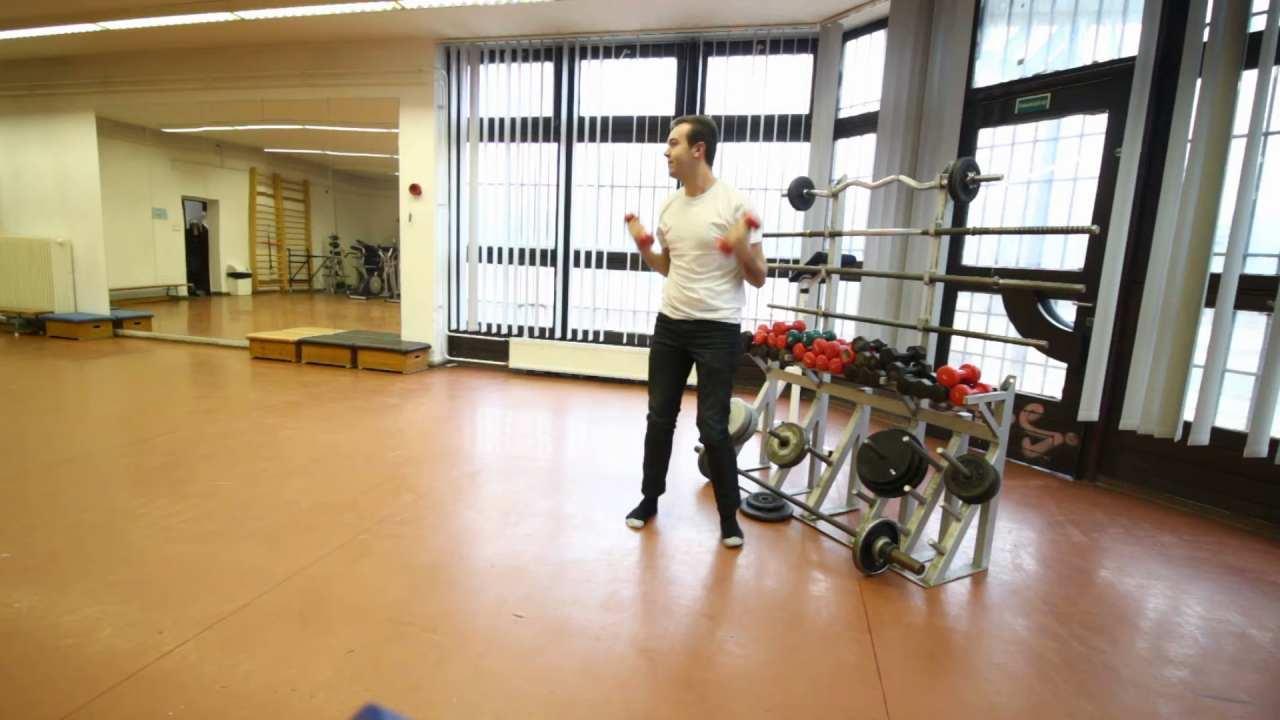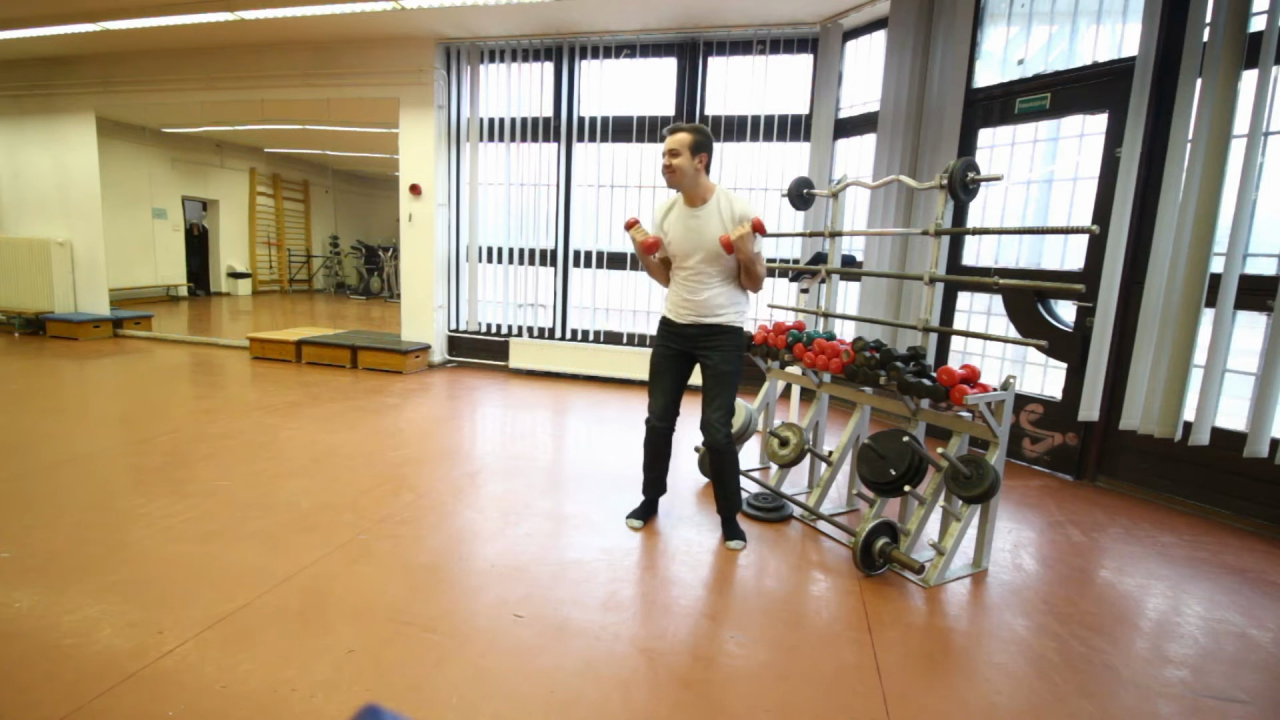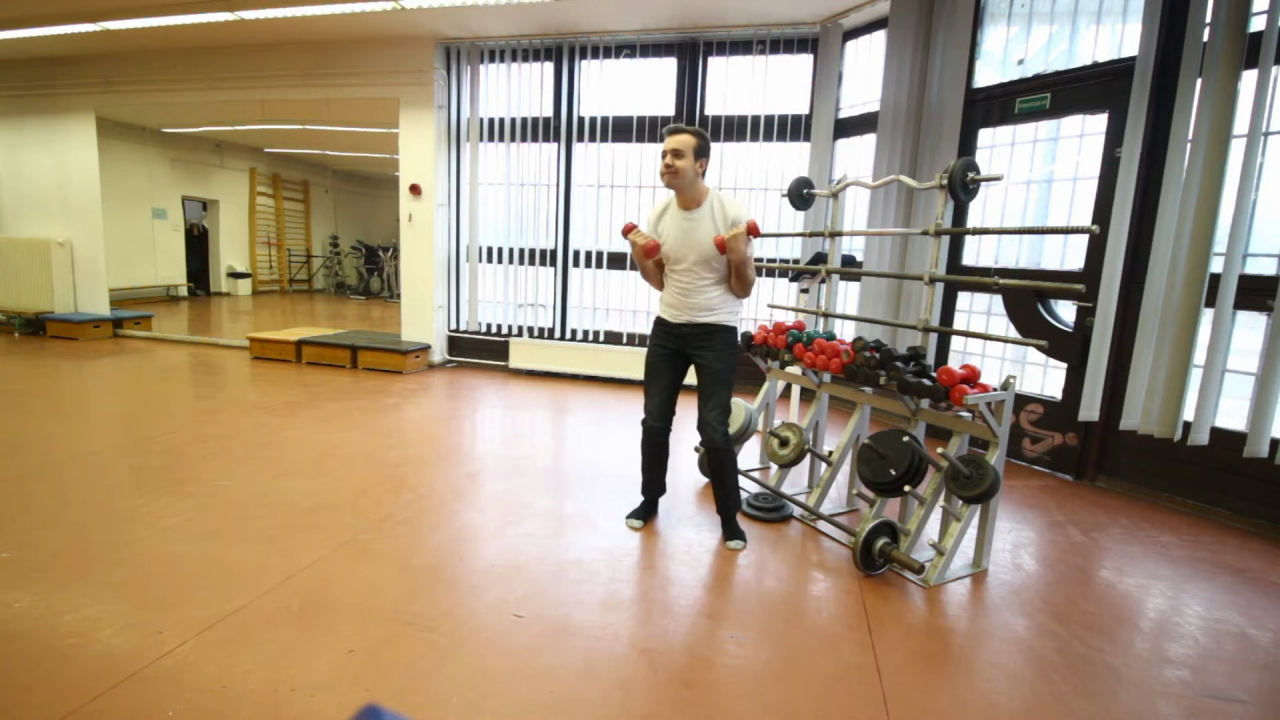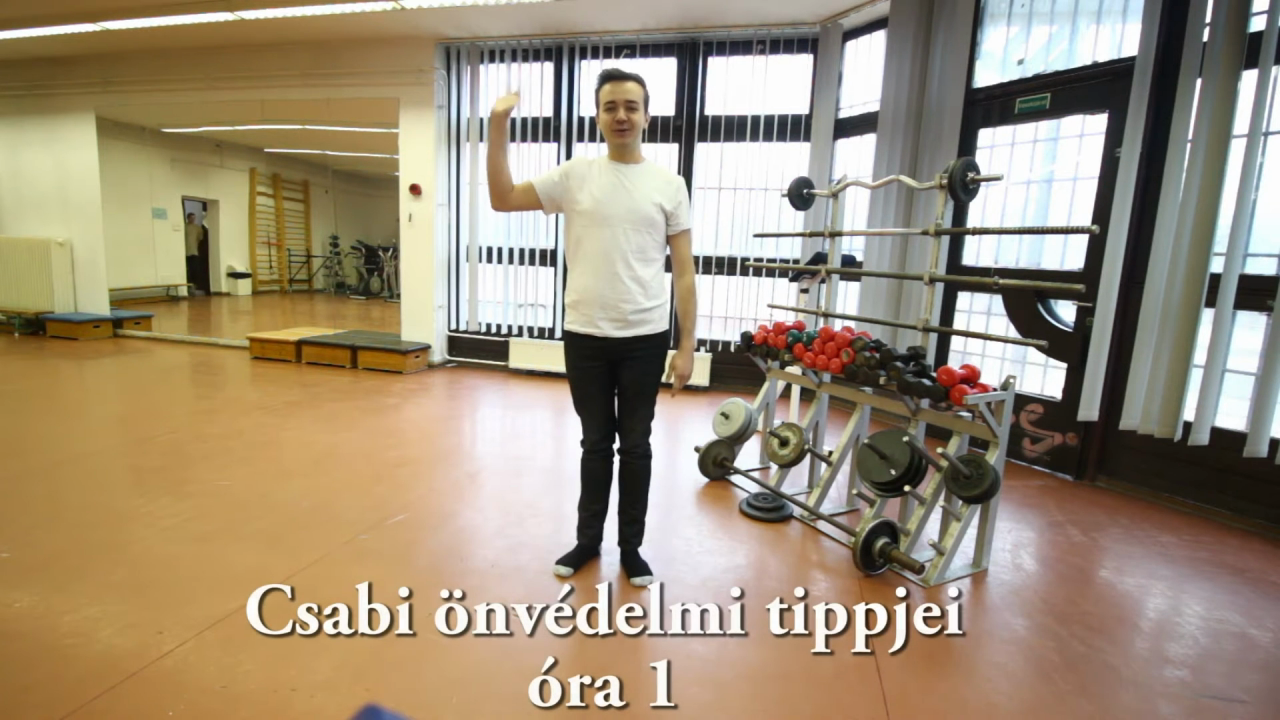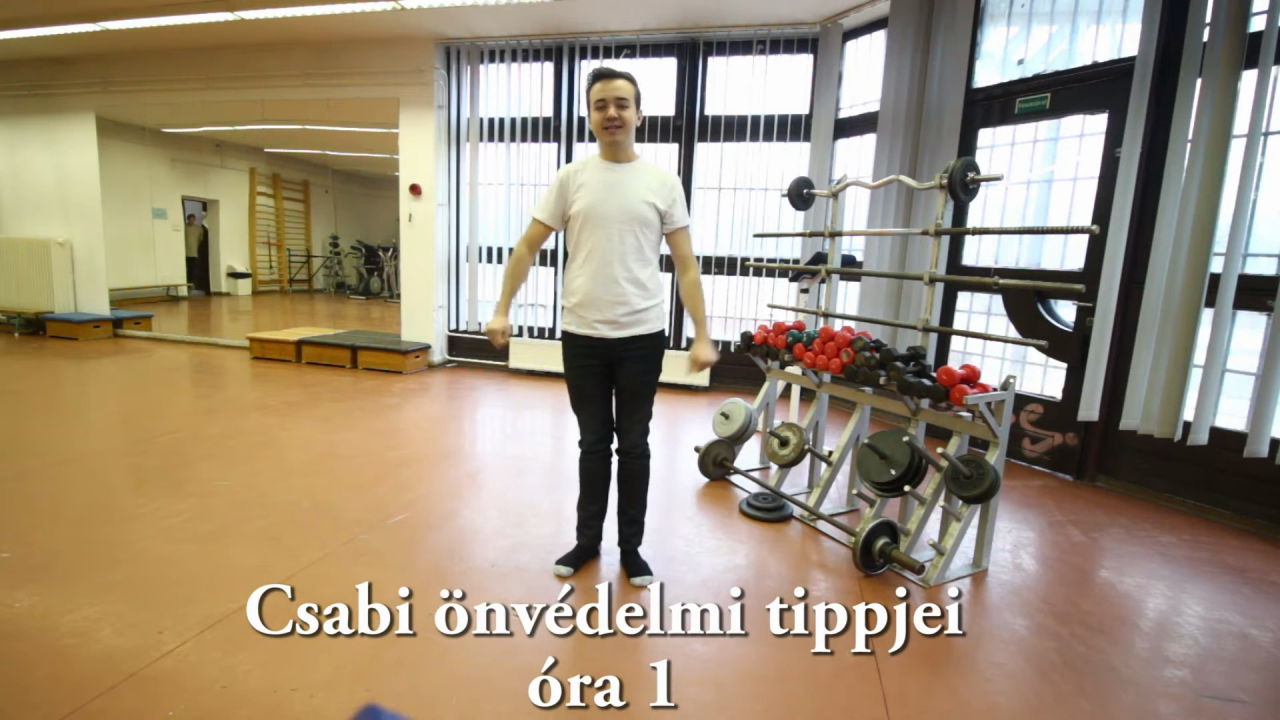
dt=1s
person 1, frame 1
left shoulder: (734, 203)
right shoulder: (669, 205)
left elbow: (758, 275)
left wrist: (741, 252)
right wrist: (644, 246)
left hip: (716, 329)
right hip: (669, 324)
left knee: (712, 426)
right knee: (659, 417)
left ankle: (728, 515)
right ankle: (650, 498)
person 1, frame 2
left shoulder: (736, 210)
right shoulder: (665, 213)
left elbow: (755, 280)
left wrist: (746, 255)
right wrist: (645, 256)
left hip: (722, 332)
right hip: (673, 328)
left knee: (715, 429)
right knee: (659, 420)
left ankle: (729, 517)
right ankle: (650, 498)
person 1, frame 3
left shoulder: (729, 215)
right shoulder: (659, 216)
left elbow: (743, 290)
right elbow: (660, 280)
left wrist: (740, 258)
right wrist: (639, 258)
left hip: (715, 332)
right hip: (668, 329)
left knee: (713, 429)
right knee: (655, 420)
left ankle: (729, 516)
right ankle: (650, 499)
person 1, frame 4
left shoulder: (668, 184)
right shoulder: (575, 174)
left elbow: (682, 270)
right elbow: (503, 198)
left wrist: (686, 345)
right wrist: (497, 132)
left hip: (644, 338)
right hip: (585, 334)
left knee: (635, 445)
right knee: (595, 443)
left ankle: (631, 547)
right ankle: (588, 540)
person 1, frame 5
left shoulder: (662, 182)
right shoulder: (571, 178)
left elbow: (685, 262)
right elbow: (529, 246)
left wrist: (702, 334)
right wrist: (502, 308)
left hip: (641, 336)
right hip: (582, 335)
left knee: (633, 444)
right knee: (592, 442)
left ankle: (630, 546)
right ankle: (586, 541)
